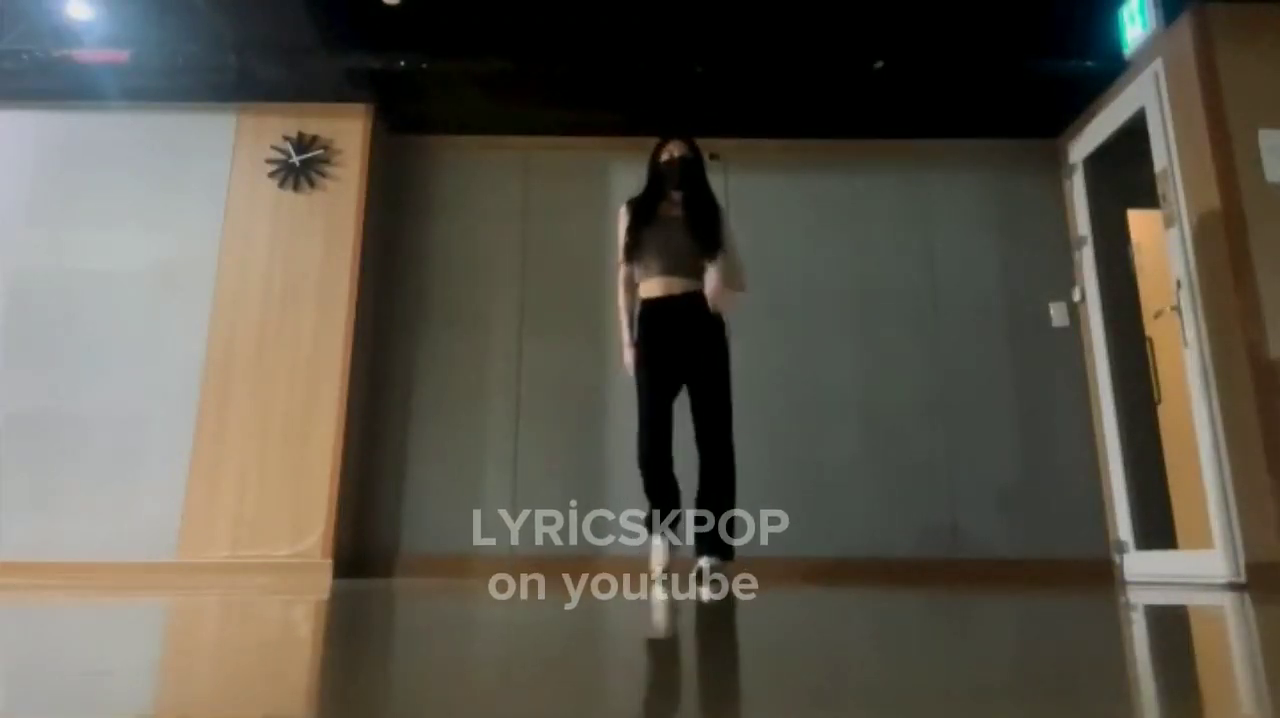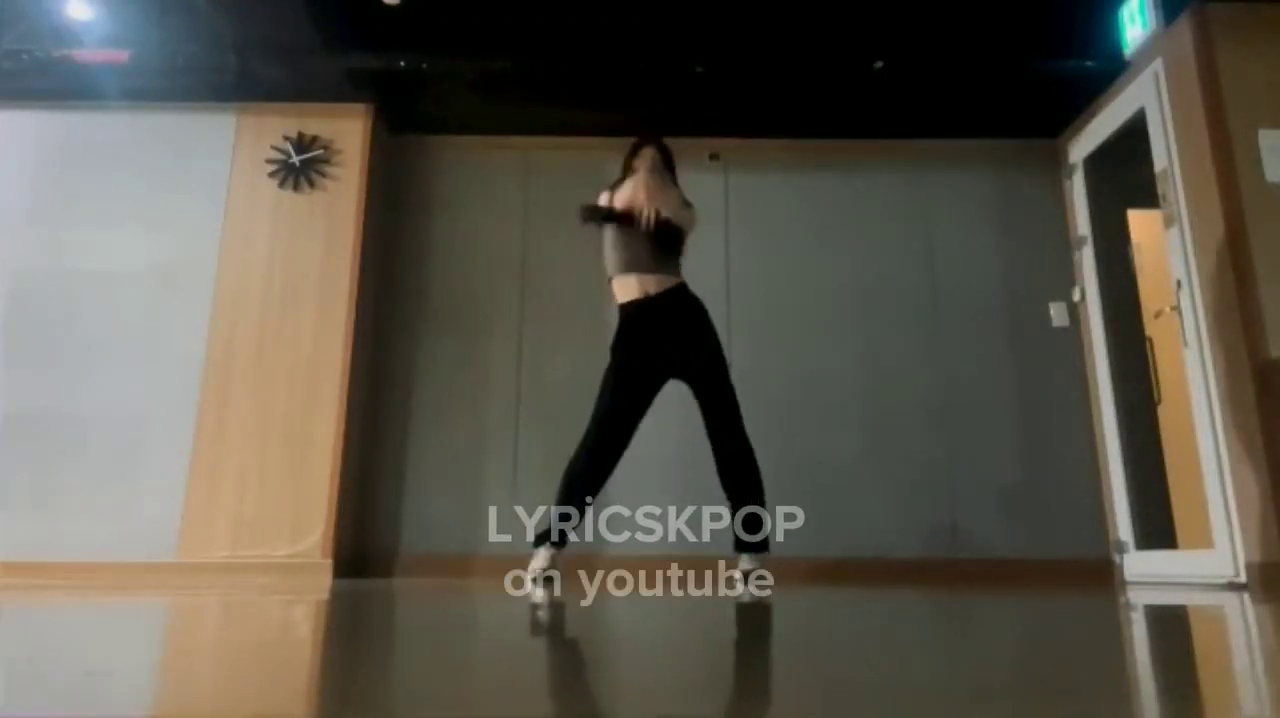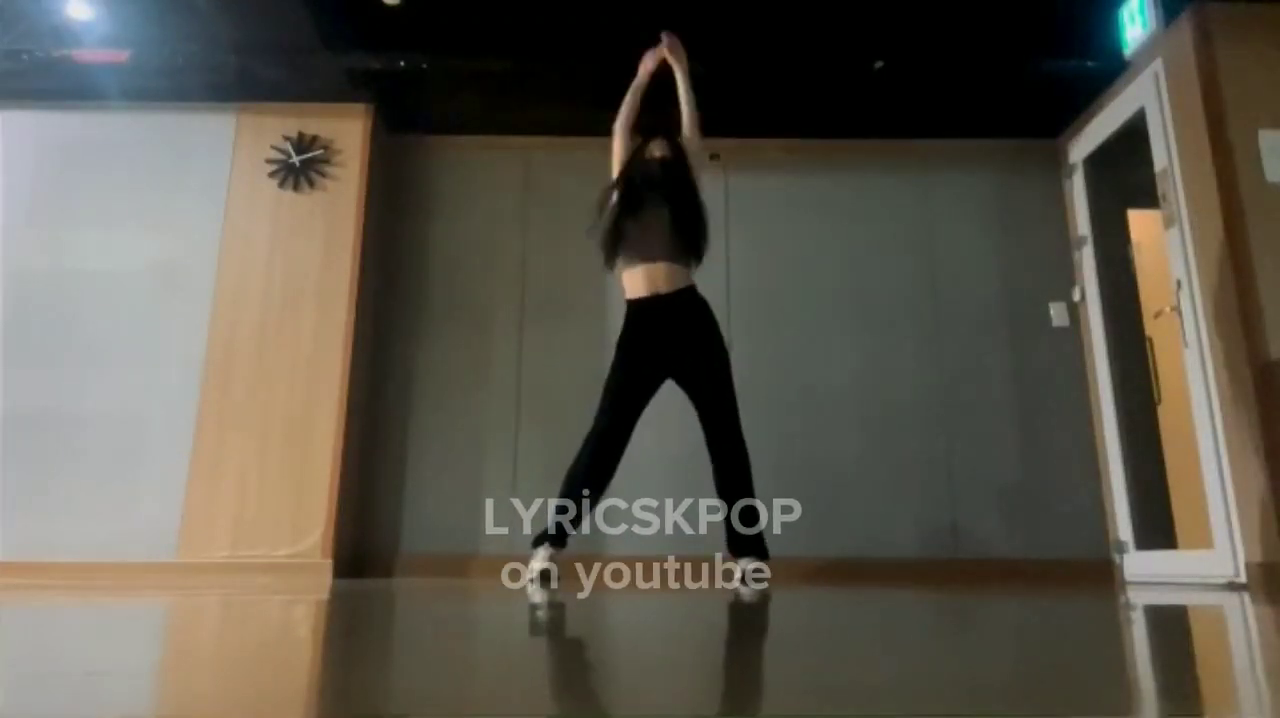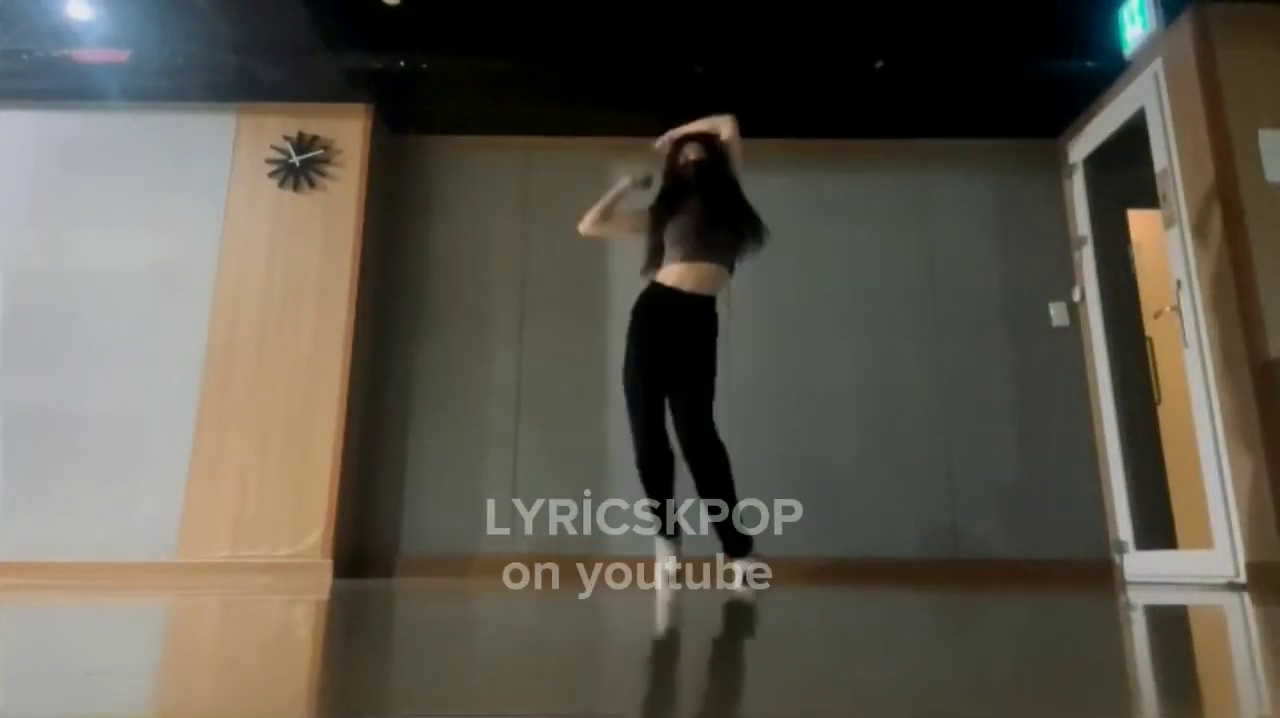
dt=0.7s
person 1, frame 1
left shoulder: (708, 215)
right shoulder: (634, 211)
left elbow: (735, 279)
right elbow: (625, 278)
left wrist: (723, 284)
right wrist: (627, 338)
left hip: (701, 321)
right hip: (653, 322)
left knee: (713, 434)
right knee: (653, 429)
left ankle: (711, 551)
right ankle: (662, 524)
person 1, frame 2
left shoulder: (678, 212)
right shoulder: (609, 200)
left elbow: (680, 215)
right elbow: (620, 197)
left wrist: (656, 189)
right wrist: (636, 188)
left hip: (683, 317)
right hip: (636, 326)
left knee: (729, 432)
right knee: (601, 436)
left ankle: (751, 548)
right ankle: (550, 543)
person 1, frame 3
left shoulder: (683, 195)
right shoulder: (625, 195)
left elbow: (692, 131)
right elbow: (621, 127)
left wrist: (681, 69)
right wrist: (643, 71)
left hip: (692, 321)
right hip: (640, 327)
left knee: (725, 435)
right knee: (606, 436)
left ankle: (748, 551)
right ankle: (549, 543)
person 1, frame 4
left shoulder: (726, 199)
right shoulder: (662, 209)
left elbow: (728, 126)
right elbow: (588, 227)
left wrist: (680, 132)
right wrist: (625, 186)
left hip: (697, 321)
right hip: (654, 313)
left knee: (696, 429)
right knee: (646, 423)
left ankle: (738, 548)
right ankle: (666, 533)
